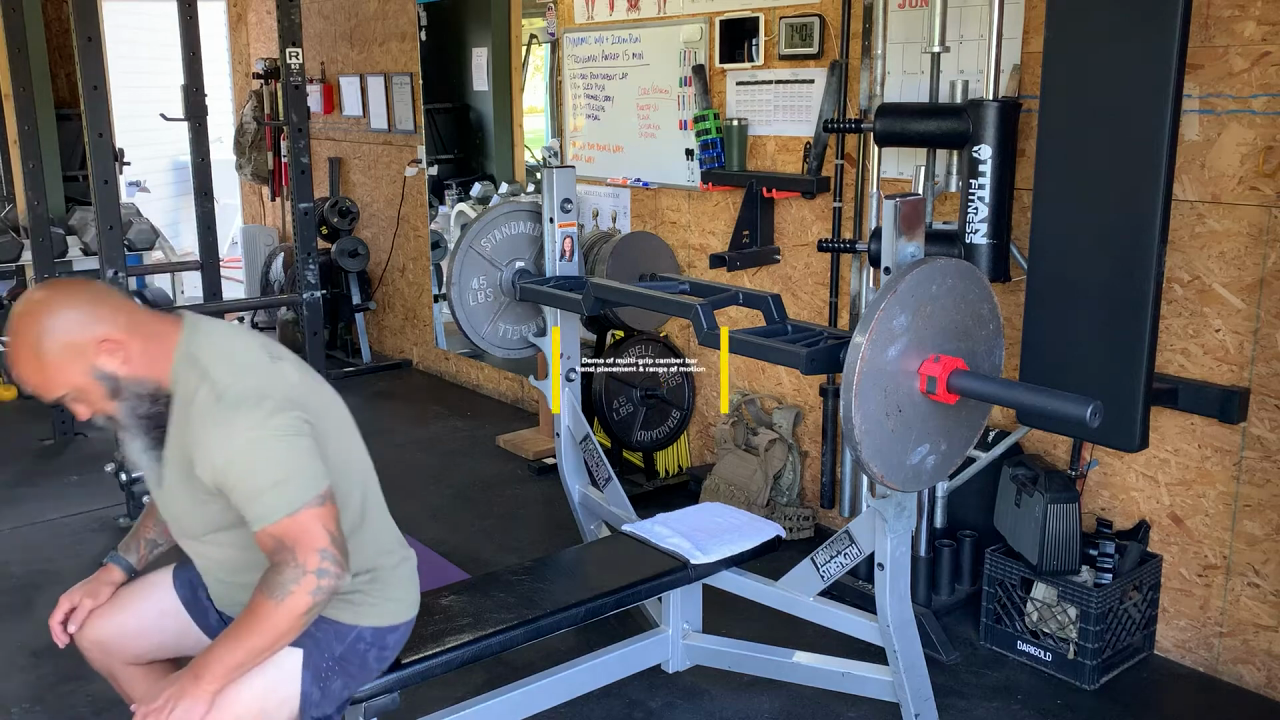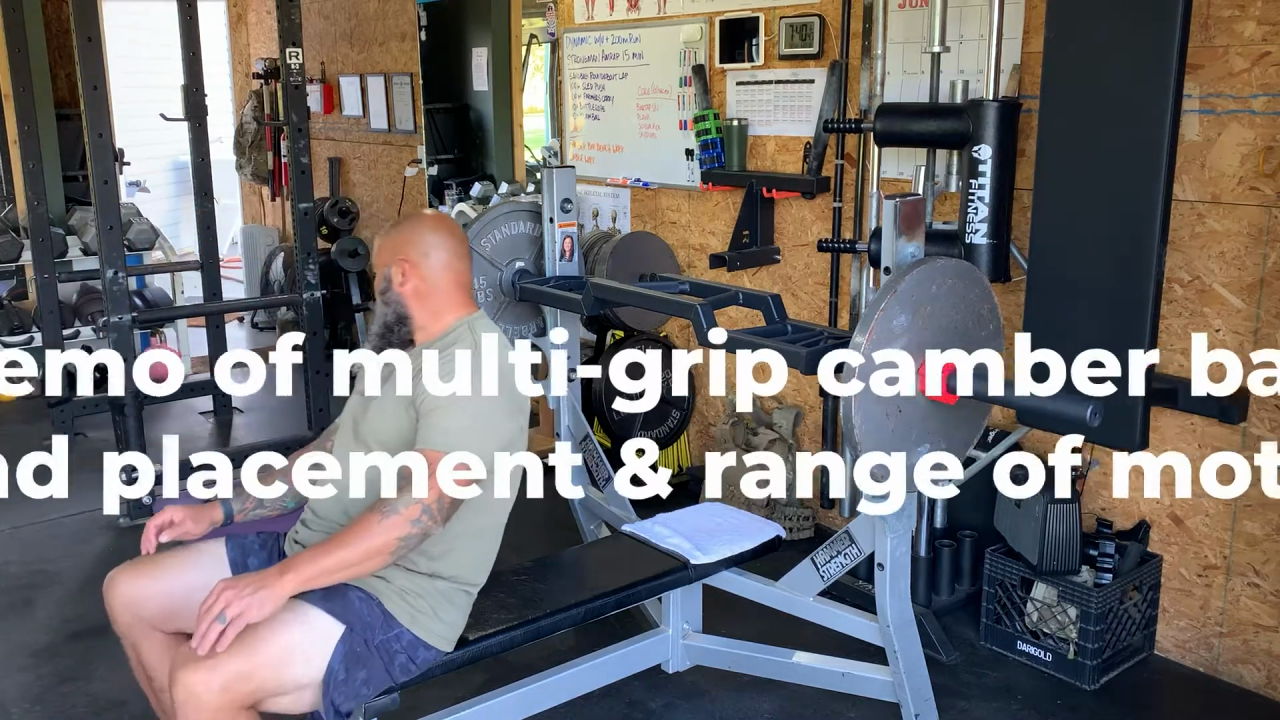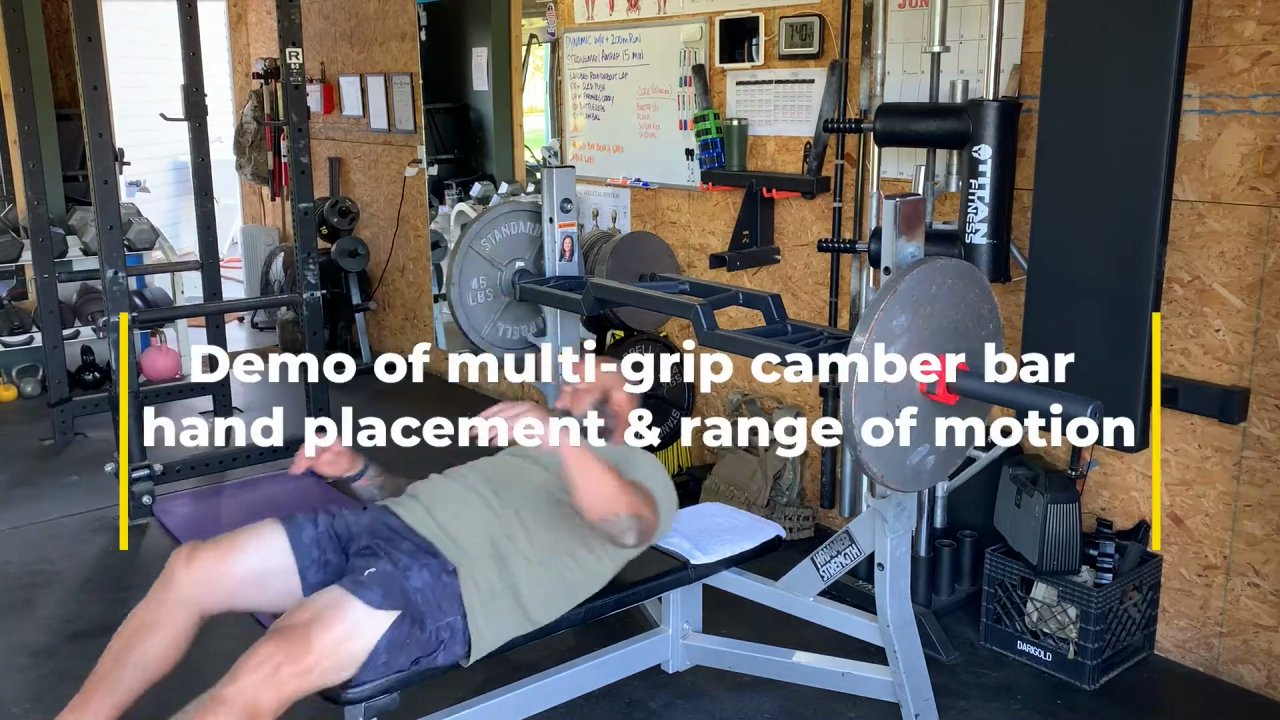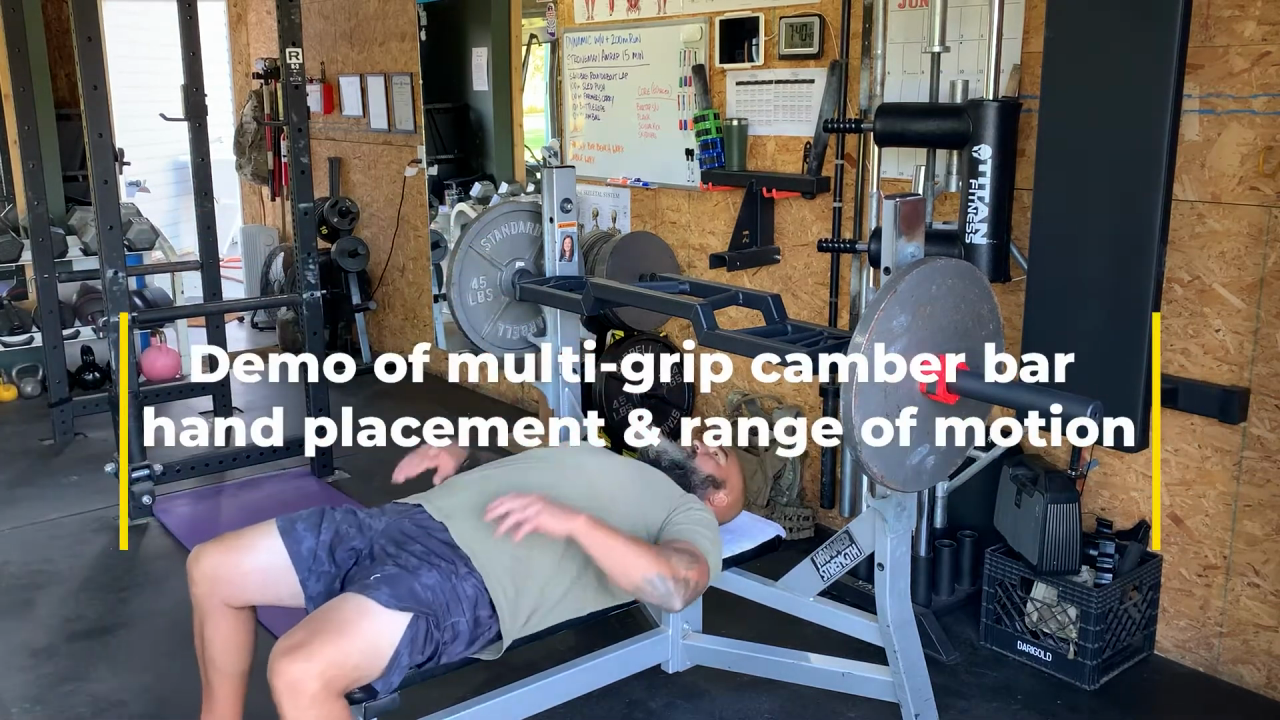
dt=1s
person 1, frame 1
left shoulder: (236, 409)
right shoulder: (188, 359)
left elbow: (313, 569)
right elbow: (183, 488)
left wrist: (198, 682)
right wrist: (116, 570)
left hip: (344, 615)
right knee: (99, 630)
person 1, frame 2
left shoulder: (473, 370)
right shoulder: (410, 356)
left elbow: (420, 509)
right elbow: (327, 456)
left wrist: (281, 581)
right wrist: (217, 510)
left hip: (394, 605)
right knee: (128, 590)
person 1, frame 3
left shoulder: (641, 474)
right shoulder: (537, 448)
left elbow: (625, 523)
left wrist: (559, 434)
right wrist: (357, 467)
left hip: (450, 584)
right hip: (388, 529)
left knee: (270, 665)
right knee: (193, 567)
person 1, frame 4
left shoulder: (691, 518)
right shoulder: (609, 464)
left elbow: (674, 585)
left wrist: (571, 522)
right wrist: (454, 460)
left hip: (466, 572)
right hip: (410, 521)
left knee: (299, 670)
right knee: (211, 568)
